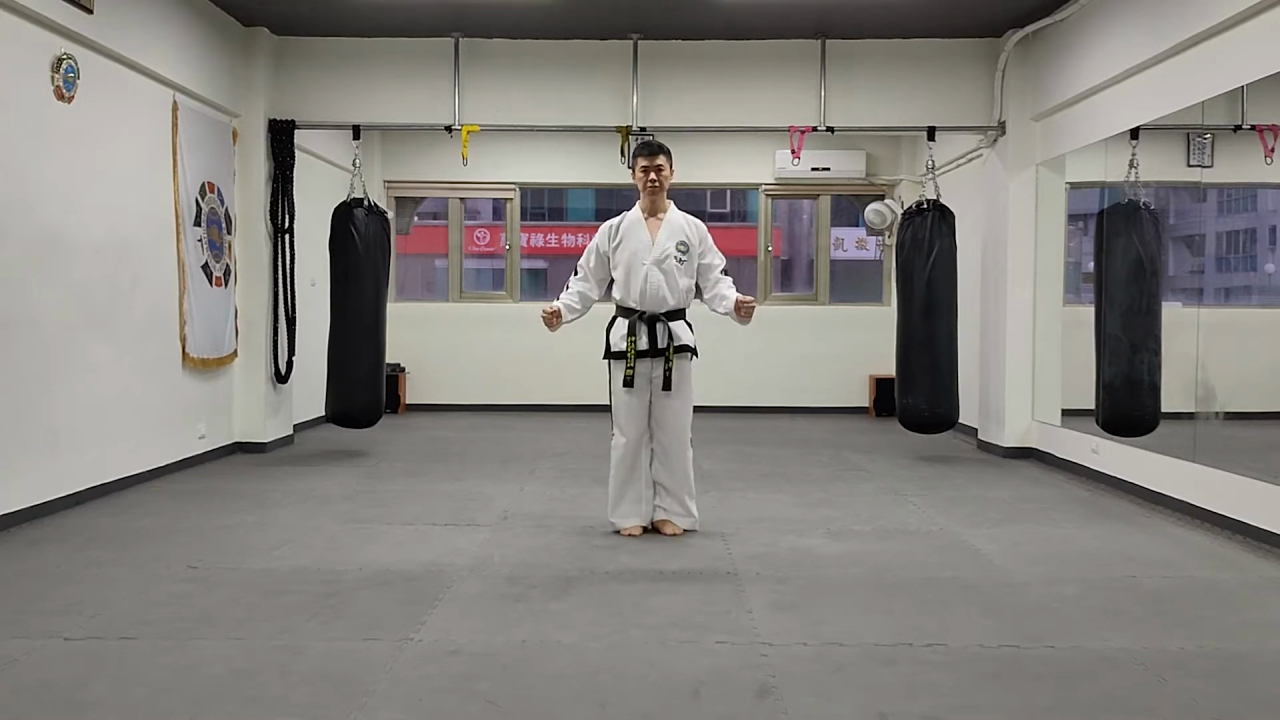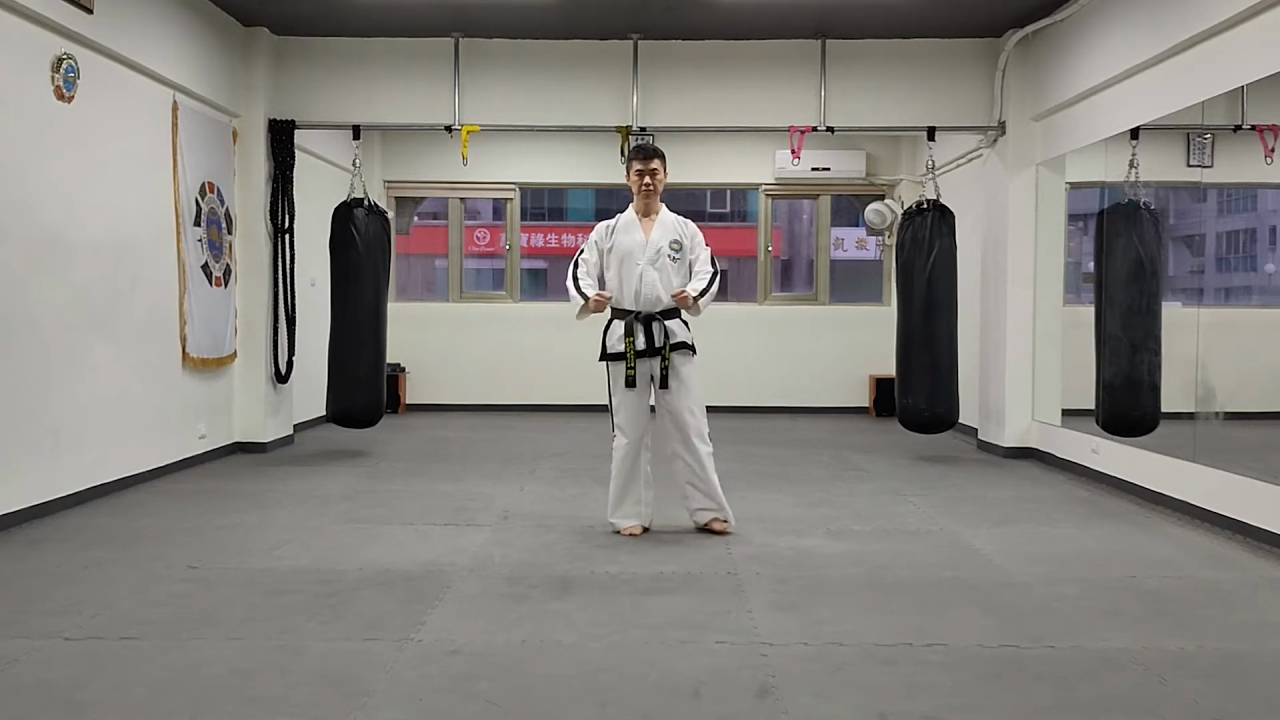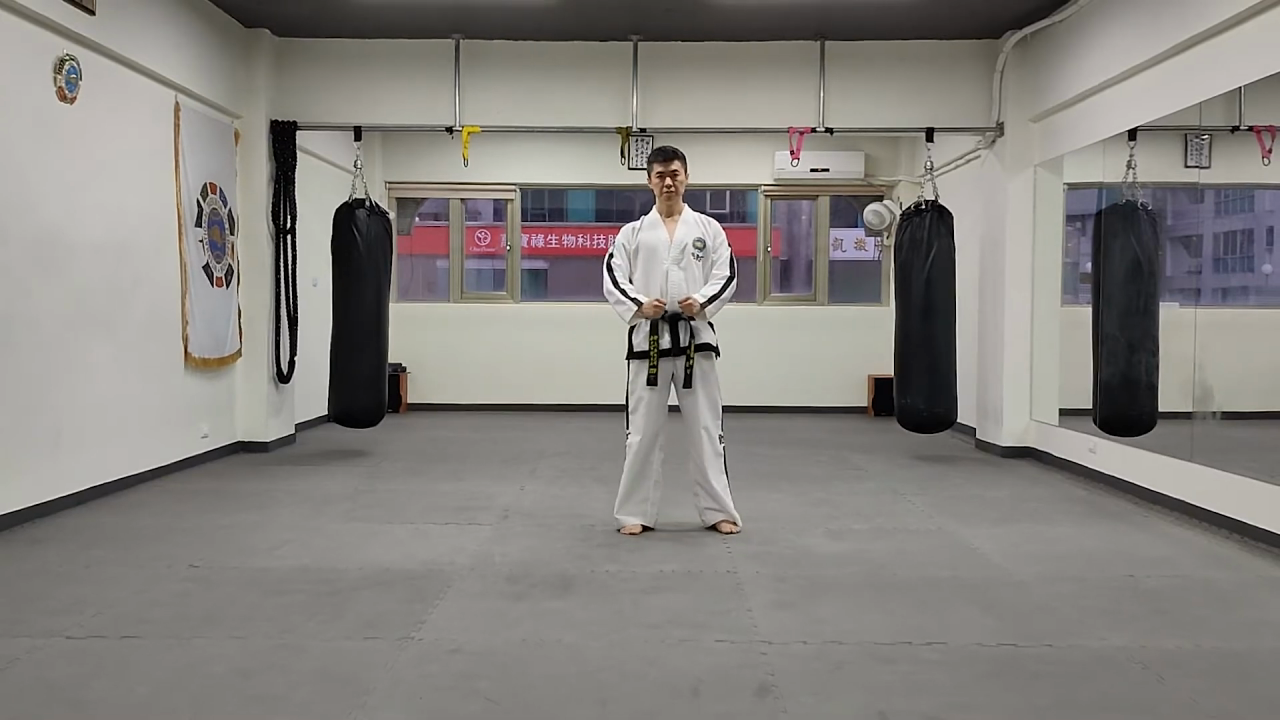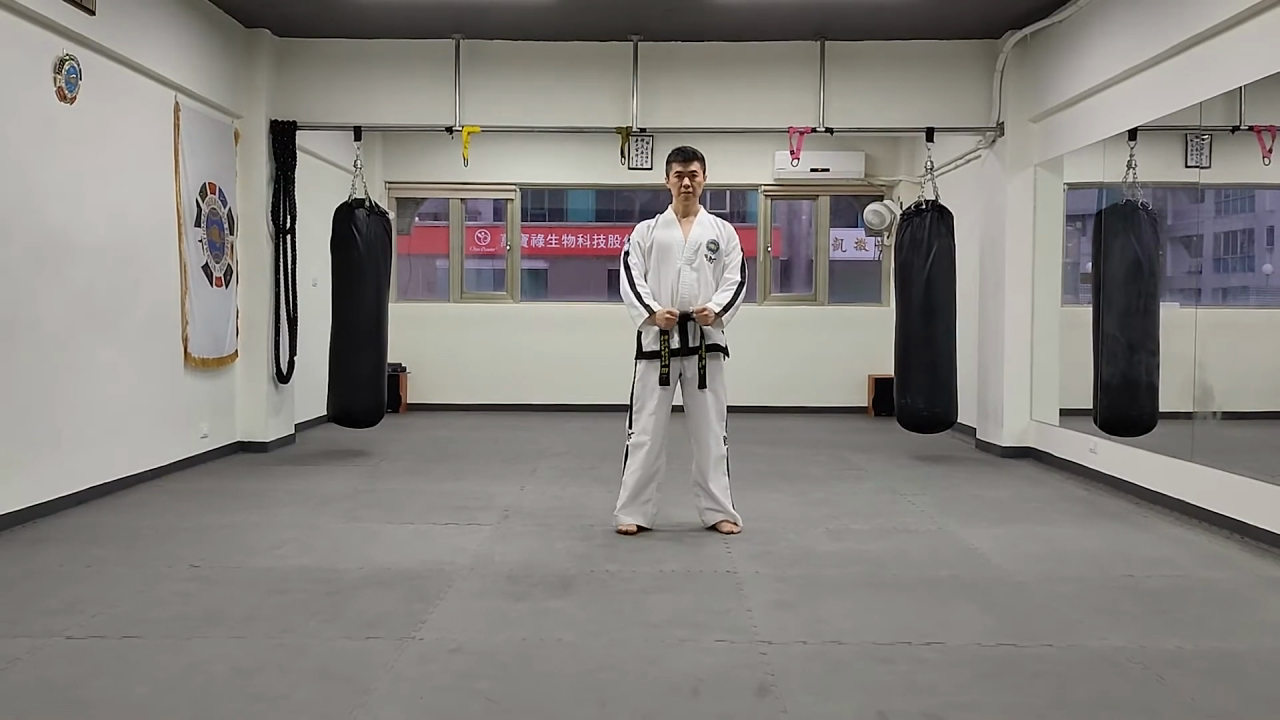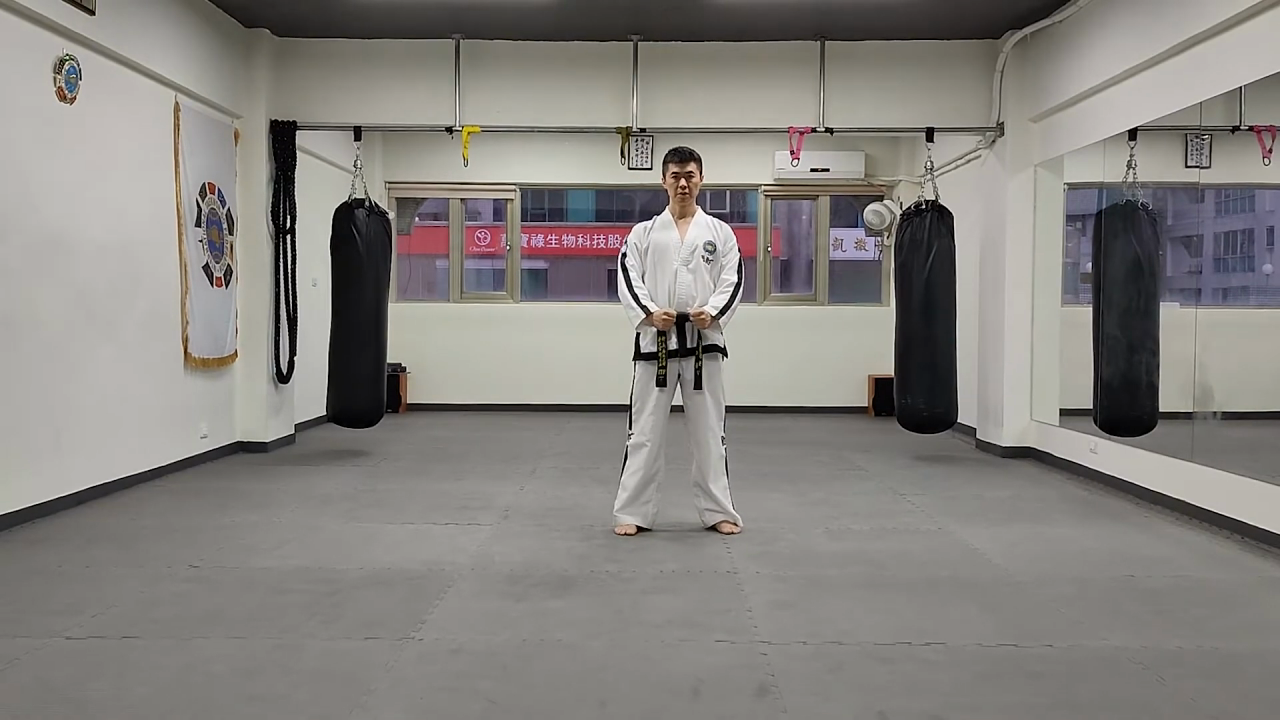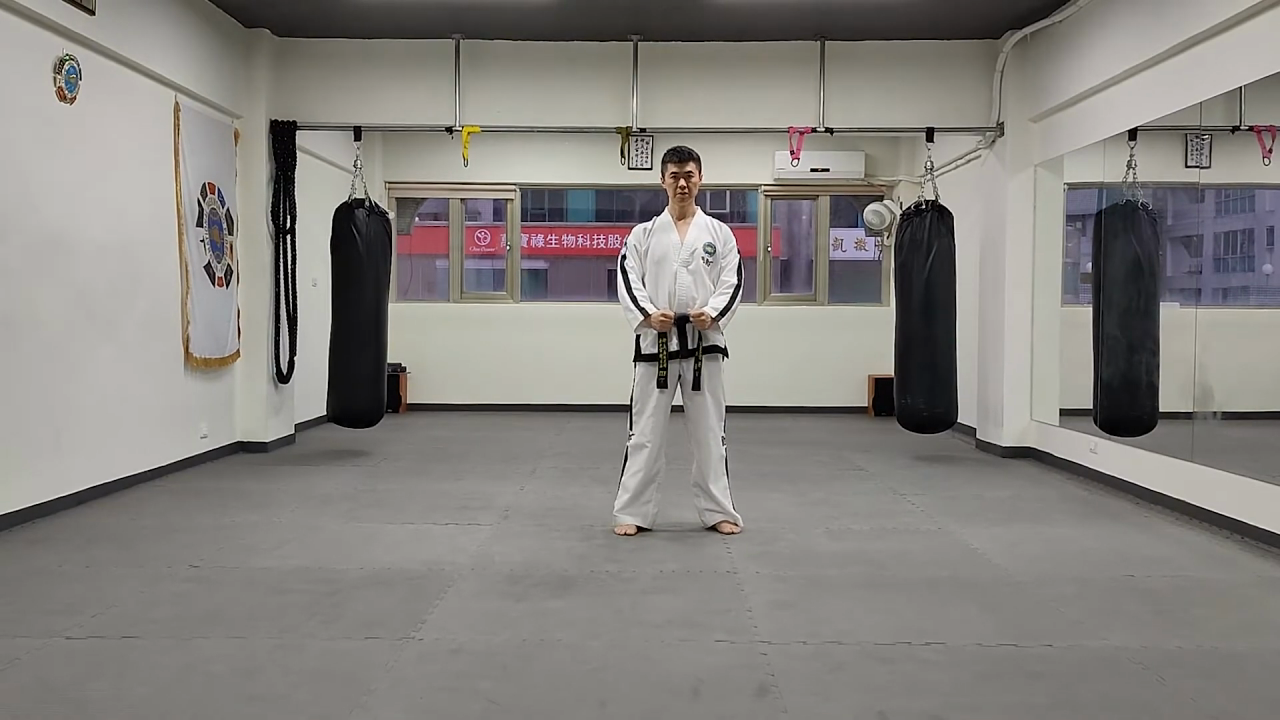
dt=0.5s
person 1, frame 1
left shoulder: (692, 229)
right shoulder: (613, 230)
left elbow: (713, 279)
right elbow: (588, 280)
left wrist: (736, 304)
right wrist: (561, 310)
left hip: (674, 337)
right hip: (628, 337)
left knee: (673, 432)
right knee: (629, 431)
left ankle: (671, 512)
right ankle: (632, 513)
person 1, frame 2
left shoulder: (684, 229)
right shoulder: (607, 231)
left elbow: (708, 271)
right elbow: (582, 272)
left wrist: (693, 295)
right wrist: (588, 299)
left hip: (671, 335)
right hip: (624, 337)
left knee: (690, 426)
right knee: (629, 432)
left ankle: (709, 509)
right ankle: (630, 514)
person 1, frame 3
left shoulder: (708, 228)
right shoulder: (632, 233)
left elbow: (726, 276)
right elbow: (612, 280)
left wrist: (702, 302)
right wrist: (639, 305)
left hip: (696, 337)
right hip: (649, 338)
left knee: (706, 428)
right knee: (642, 431)
left ankle: (717, 510)
right ankle: (635, 512)
person 1, frame 4
left shoulder: (722, 231)
right shoulder: (646, 231)
left elbow: (736, 280)
right elbow: (630, 280)
left wrist: (716, 310)
right wrist: (653, 313)
left hip: (704, 338)
right hip: (657, 339)
left knee: (710, 430)
right knee: (646, 430)
left ankle: (718, 511)
right ankle: (633, 512)
person 1, frame 5
left shoulder: (719, 232)
right shoulder: (643, 233)
left elbow: (732, 282)
right elbow: (629, 281)
left wrist: (713, 313)
right wrist: (650, 313)
left hip: (703, 339)
right hip: (655, 340)
left knee: (709, 430)
right knee: (645, 431)
left ankle: (718, 511)
right ankle: (633, 512)
person 1, frame 6
left shoulder: (718, 233)
right shoulder: (643, 234)
left elbow: (732, 283)
right elbow: (628, 282)
left wrist: (713, 314)
right wrist: (647, 315)
left hip: (704, 340)
right hip: (656, 340)
left knee: (709, 430)
right knee: (646, 432)
left ankle: (718, 511)
right ankle: (633, 512)
